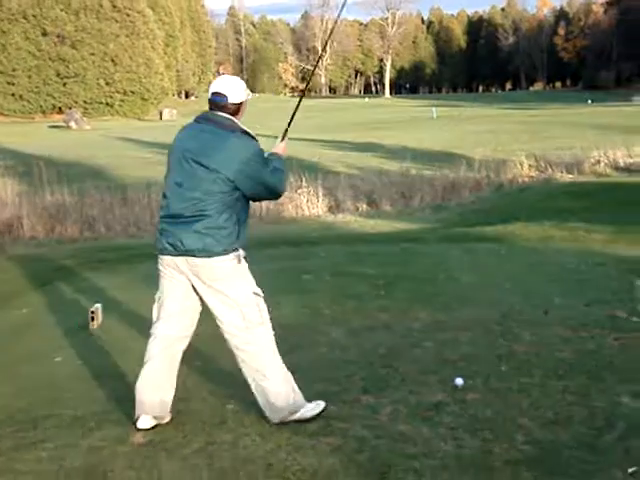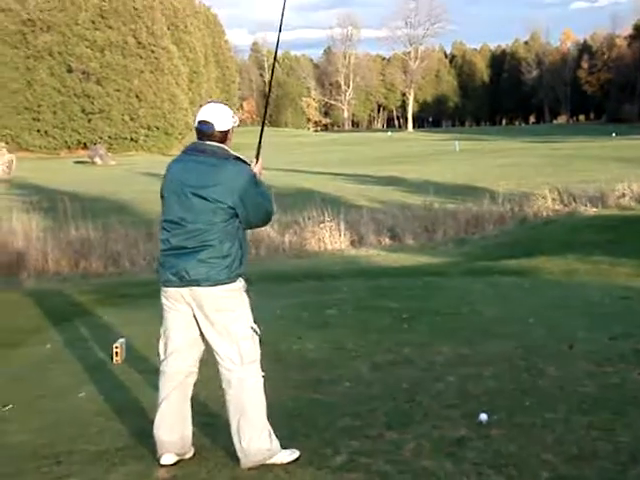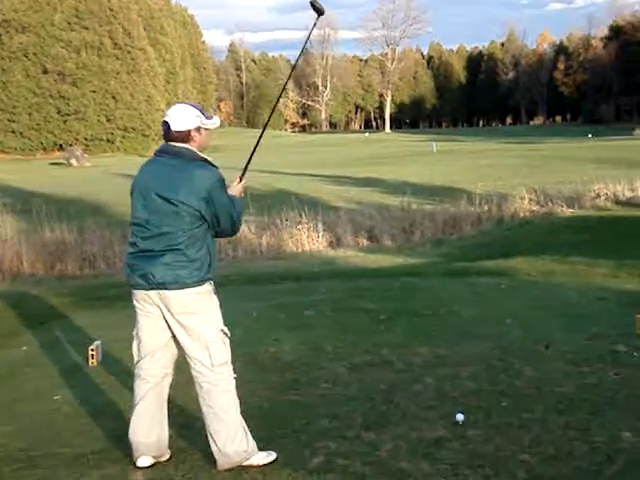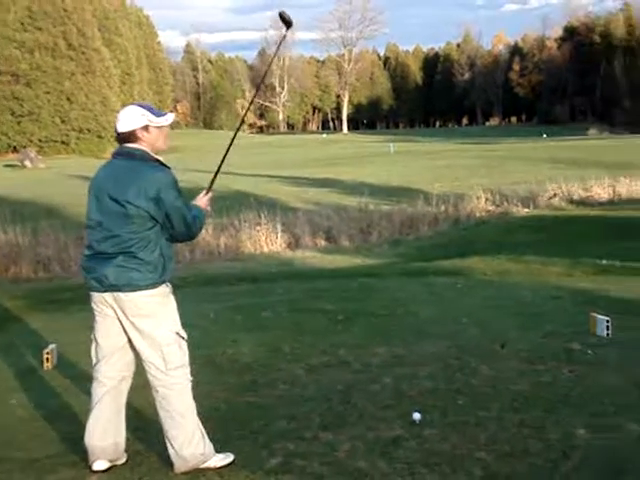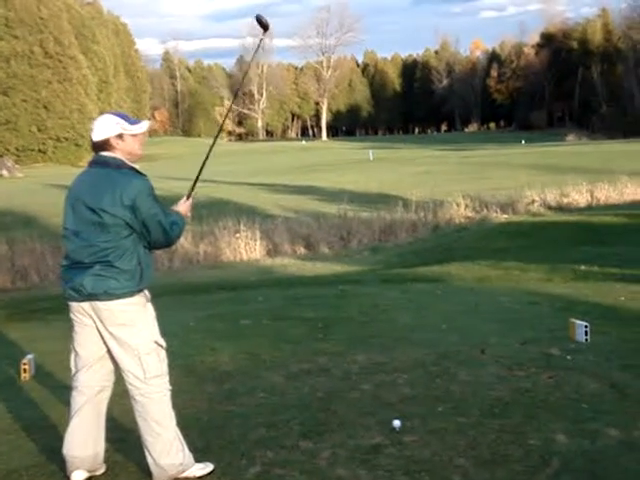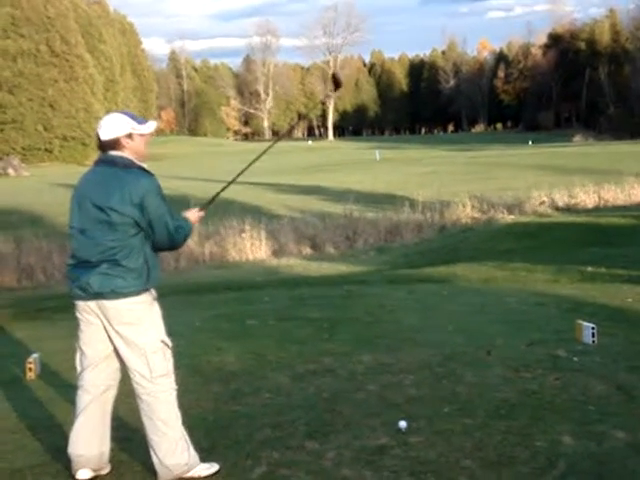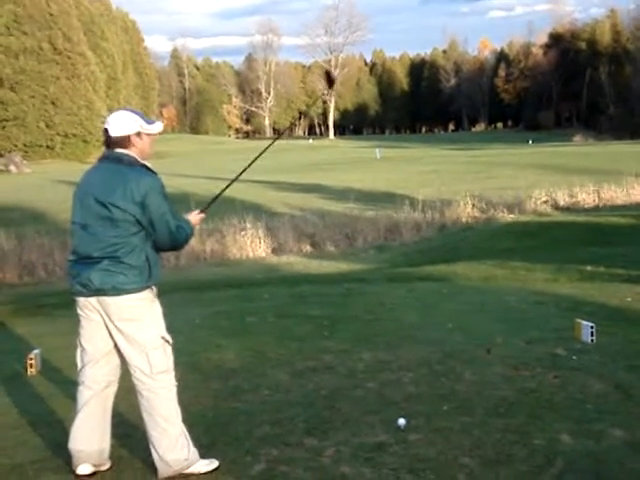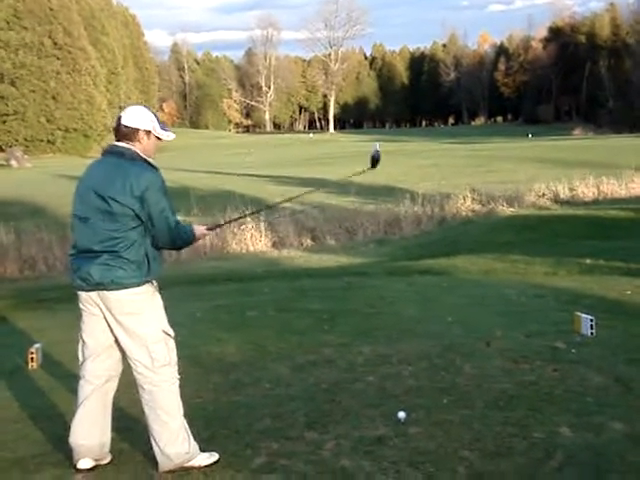
dt=0.4s
person 1, frame 1
left shoulder: (186, 135)
right shoulder: (240, 147)
right elbow: (271, 188)
right wrist: (275, 157)
left hip: (172, 250)
right hip: (216, 254)
left knee: (168, 329)
right knee: (251, 328)
left ankle: (149, 409)
right ankle: (284, 404)
person 1, frame 2
left shoulder: (175, 168)
right shoulder: (237, 174)
right elbow: (261, 215)
right wrist: (256, 179)
left hip: (174, 281)
right hip: (218, 283)
left knee: (176, 363)
right knee: (241, 366)
left ankle: (171, 444)
right ankle: (257, 448)
person 1, frame 3
left shoulder: (146, 171)
right shoulder: (204, 176)
right elbow: (228, 225)
right wrist: (234, 197)
left hip: (144, 283)
right hip: (187, 286)
left knee: (150, 366)
right knee: (213, 368)
left ankle: (147, 446)
right ankle: (233, 450)
person 1, frame 4
left shoulder: (104, 174)
right shoulder: (156, 176)
right elbow: (184, 229)
left wrist: (184, 208)
right wrist: (199, 209)
left hip: (102, 285)
right hip: (143, 287)
left knee: (108, 369)
right knee: (170, 371)
left ankle: (103, 450)
right ankle: (190, 453)
person 1, frame 5
left shoulder: (80, 183)
right shoulder: (132, 184)
right elbow: (162, 236)
left wrist: (164, 213)
right wrist: (179, 214)
left hip: (81, 294)
right hip: (120, 296)
left knee: (88, 379)
right knee: (149, 380)
person 1, frame 6
left shoulder: (86, 182)
right shoulder: (140, 182)
right elbow: (168, 238)
left wrist: (173, 220)
right wrist: (186, 221)
left hip: (87, 293)
right hip: (127, 294)
left knee: (94, 376)
right knee: (155, 378)
person 1, frame 7
left shoulder: (89, 179)
right shoulder: (143, 181)
right elbow: (168, 238)
left wrist: (177, 223)
right wrist: (188, 224)
left hip: (88, 289)
right hip: (128, 291)
left knee: (94, 373)
right knee: (155, 375)
person 1, frame 8
left shoulder: (92, 172)
right shoulder: (144, 176)
right elbow: (166, 235)
right wrist: (192, 233)
left hip: (89, 283)
right hip: (129, 286)
left knee: (95, 368)
right knee: (157, 369)
left ankle: (87, 449)
right ankle: (175, 451)
